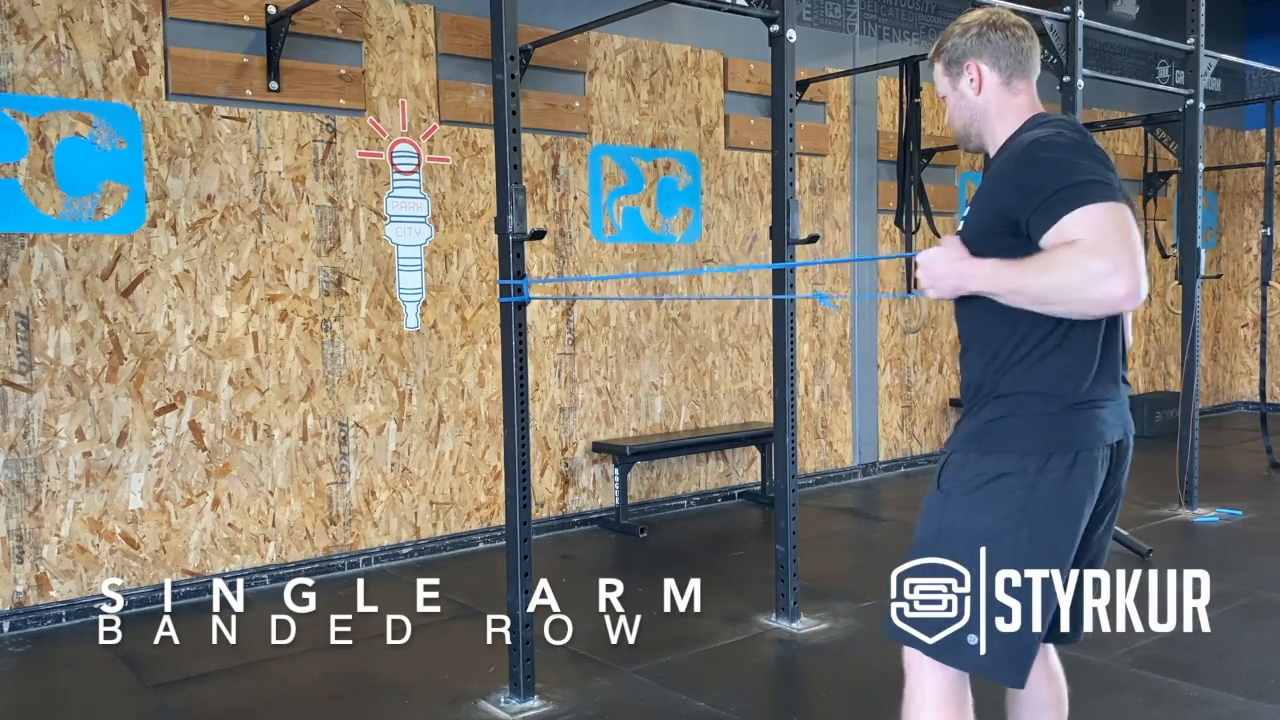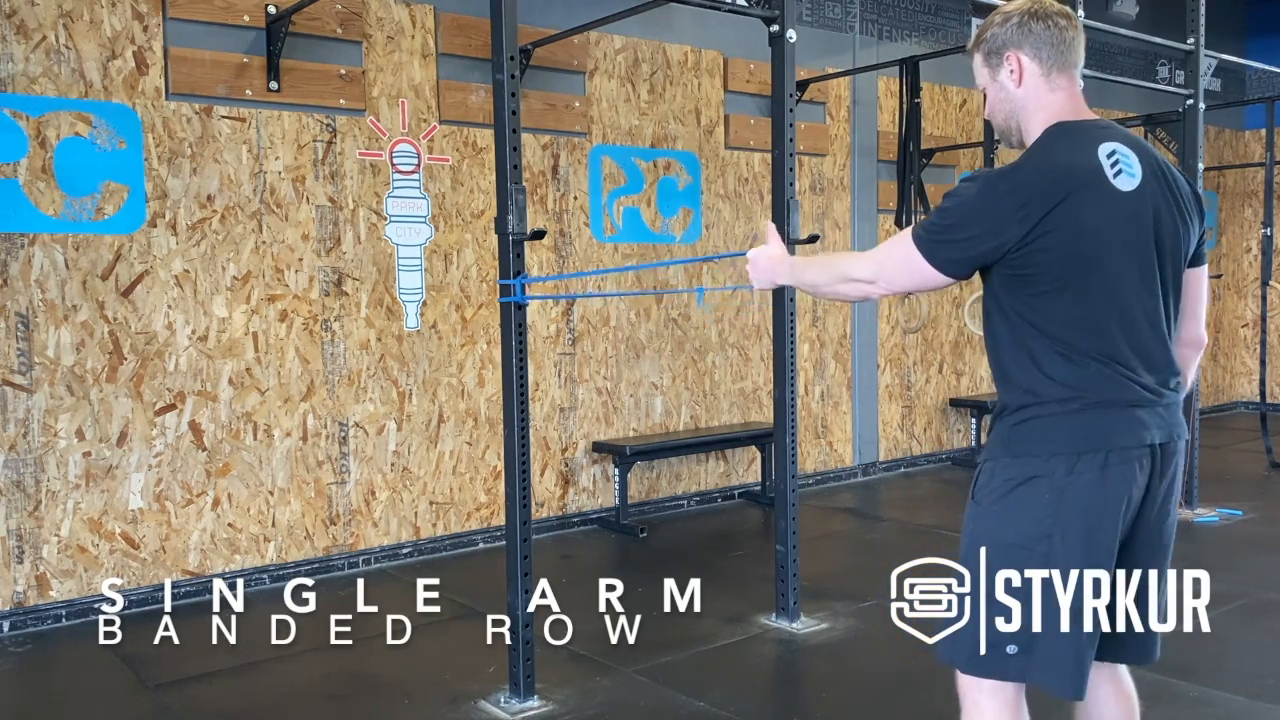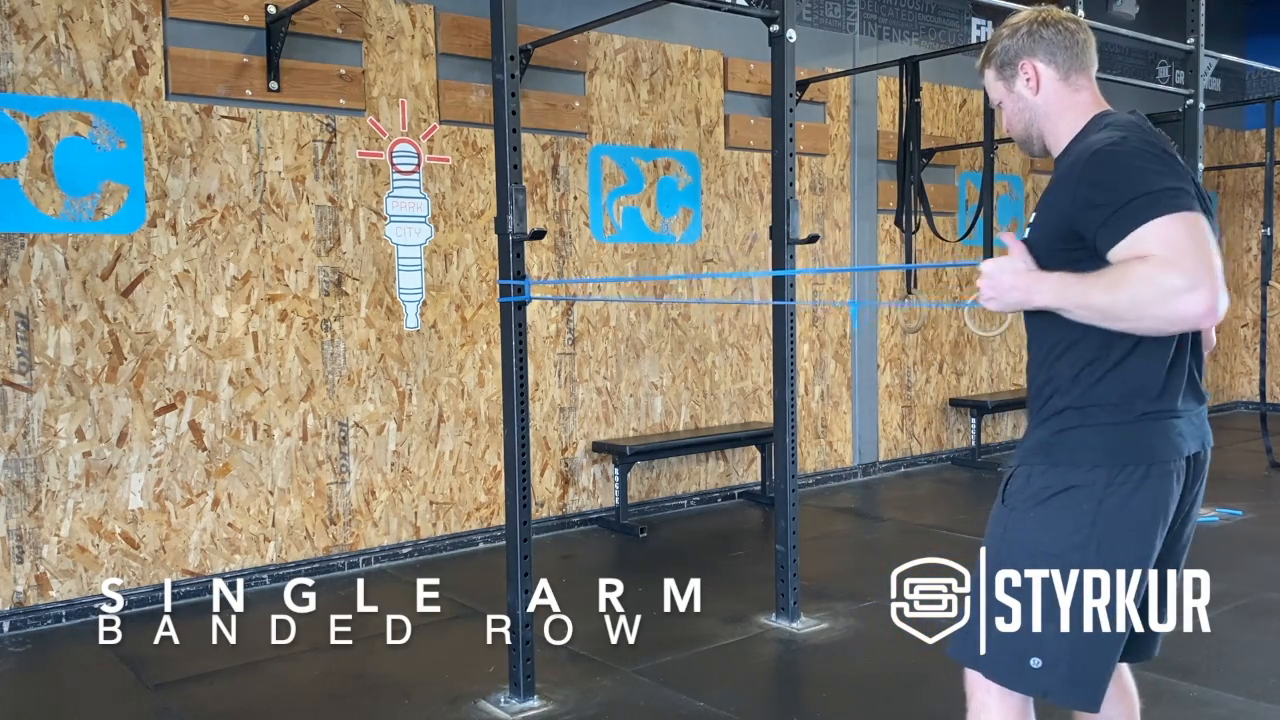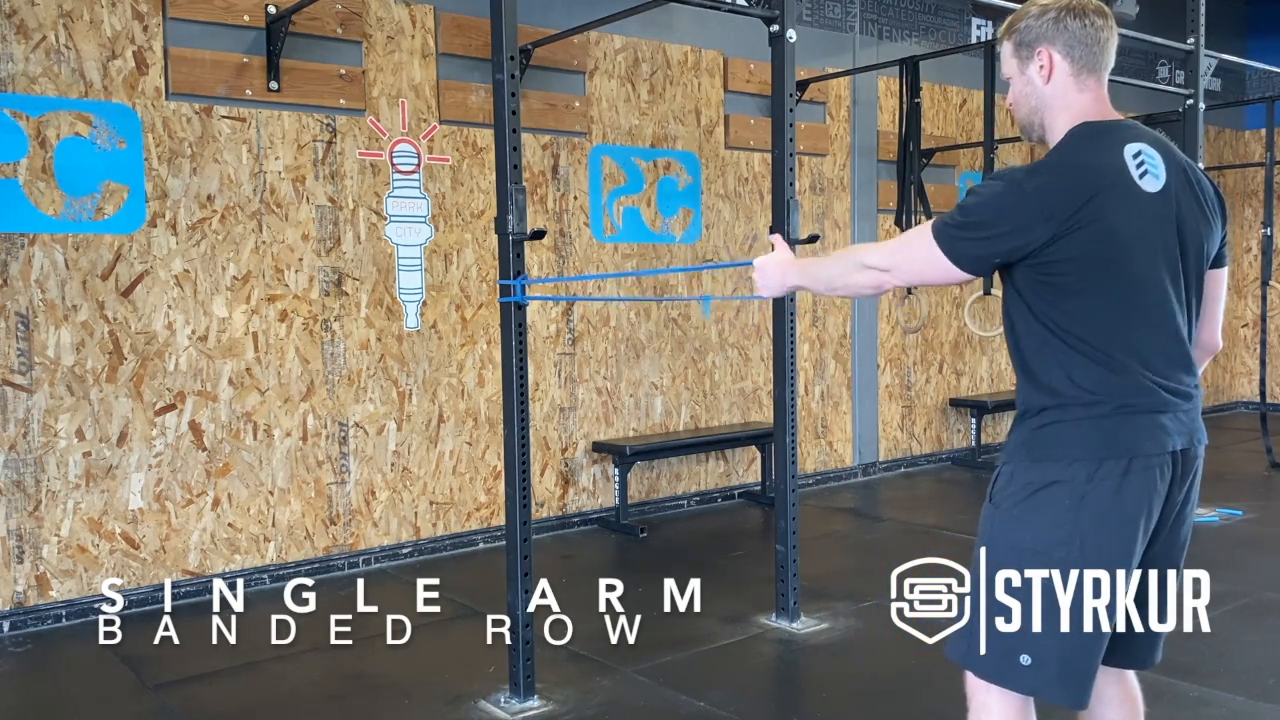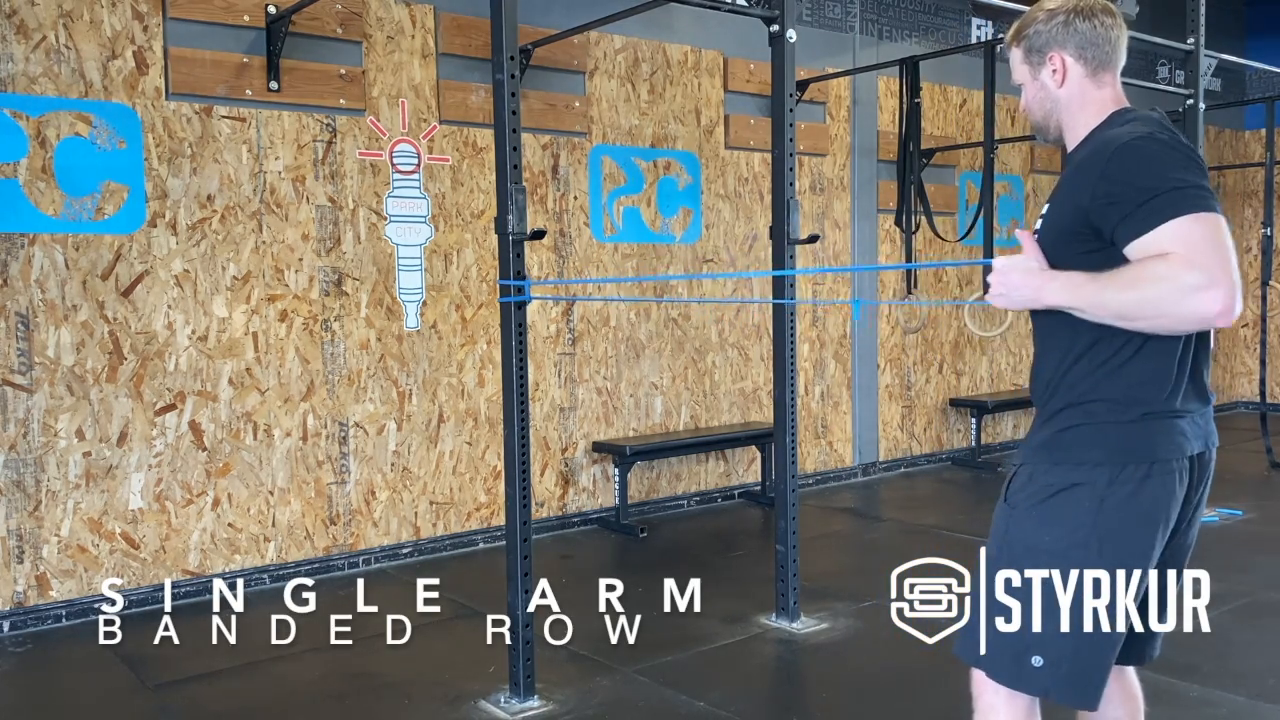
dt=1s
person 1, frame 1
left shoulder: (1045, 155)
right shoulder: (1046, 161)
left elbow: (1118, 279)
right elbow: (1116, 327)
left wrist: (971, 272)
left hip: (1021, 448)
right hip: (1085, 440)
left knee: (933, 653)
right knee: (1026, 642)
person 1, frame 2
left shoulder: (1012, 191)
right shoulder: (1168, 179)
left elbow: (872, 277)
right elbow: (1191, 337)
left wrist: (781, 267)
left hip: (1054, 459)
right hip: (1153, 449)
right knee: (1099, 657)
person 1, frame 3
left shoulder: (1111, 158)
right shoulder: (1124, 159)
left elbow: (1193, 295)
right elbow: (1194, 331)
left wrist: (1036, 285)
left hip: (1092, 462)
right hip: (1166, 448)
right knee: (1099, 658)
person 1, frame 4
left shoulder: (1040, 190)
right shoulder: (1190, 179)
left elbow: (884, 267)
right elbow: (1207, 340)
left wrist: (790, 271)
left hip: (1076, 464)
right hip: (1173, 451)
right knee: (1105, 662)
person 1, frame 5
left shoulder: (1132, 154)
right shoulder: (1122, 159)
left elbow: (1208, 293)
left wrist: (1047, 286)
left hip: (1097, 462)
right hip: (1165, 449)
right knee: (1104, 659)
